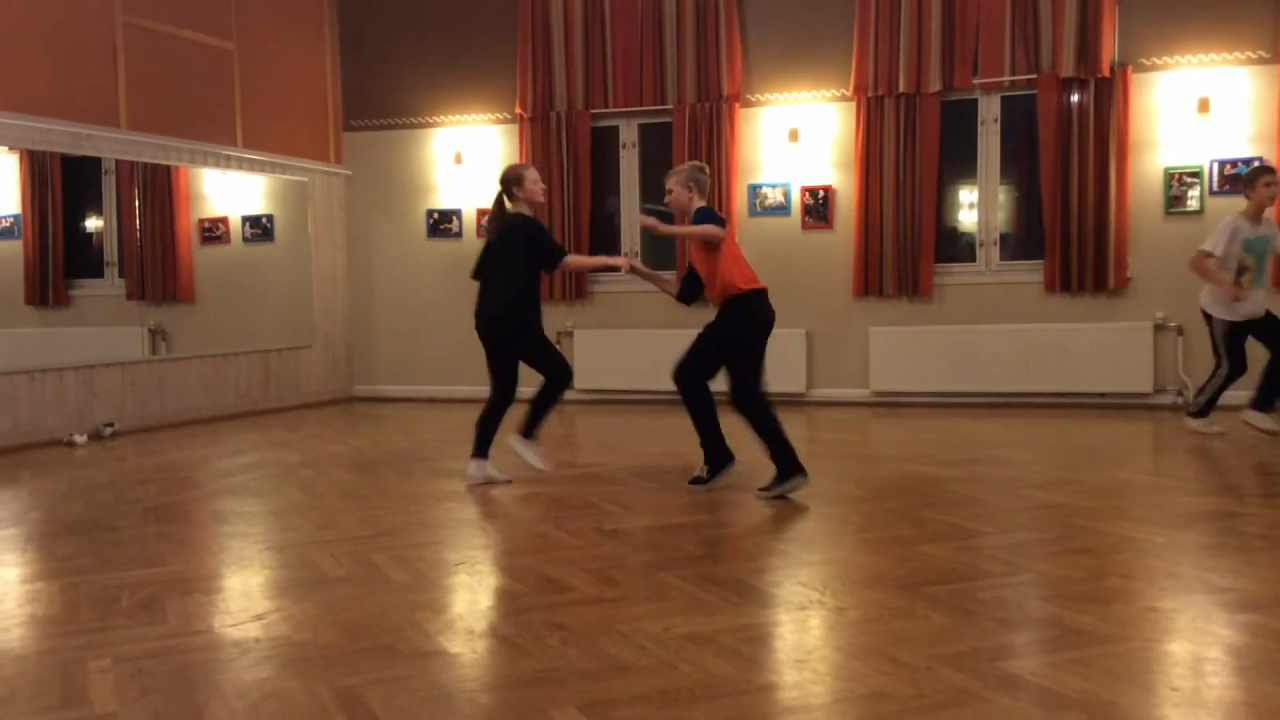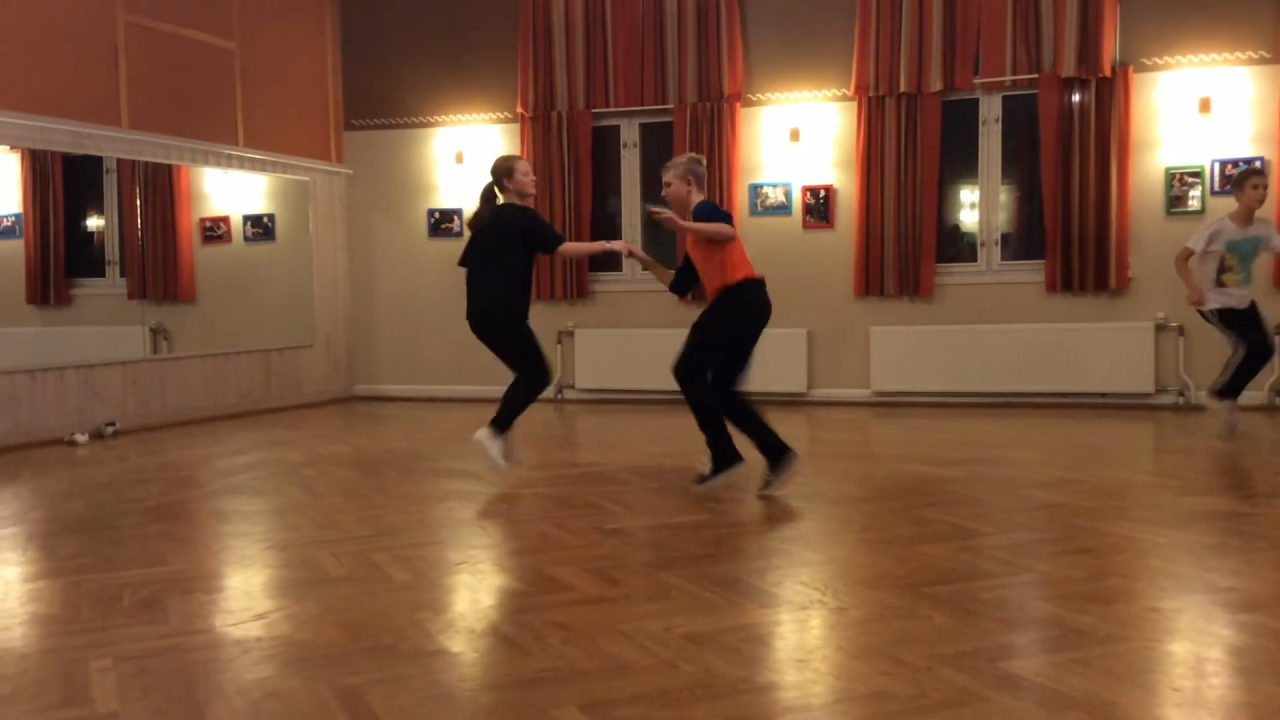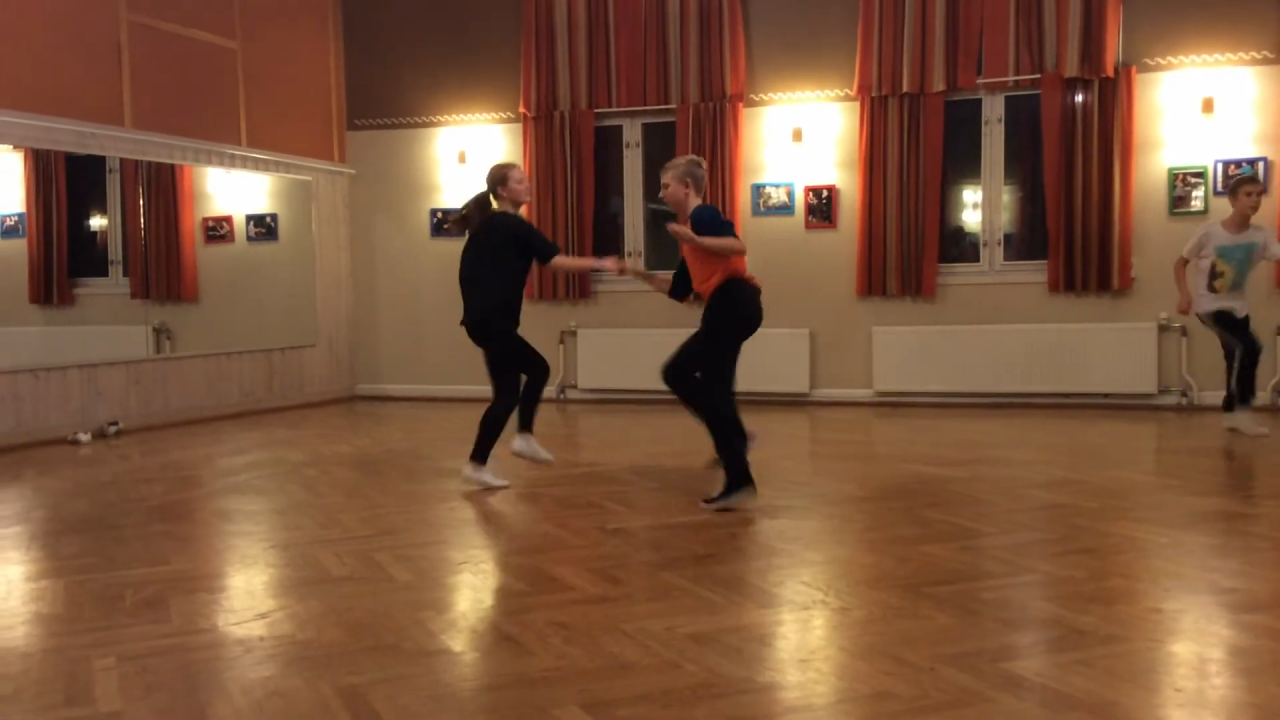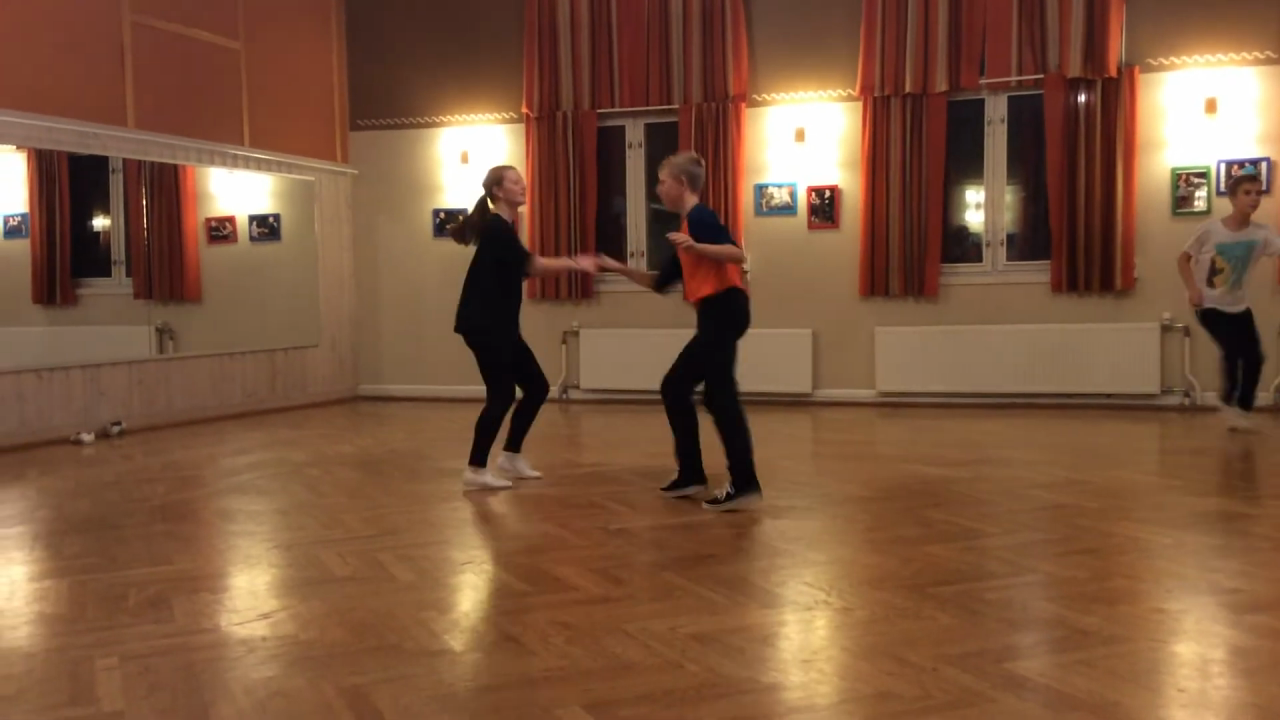
dt=0.1s
person 1, frame 1
left shoulder: (703, 217)
right shoulder: (700, 225)
left elbow: (718, 232)
right elbow: (685, 294)
left wrist: (666, 230)
right wrist: (646, 273)
left hip: (743, 308)
right hip: (751, 310)
left knee: (687, 377)
right knee: (745, 396)
left ankle: (716, 456)
right ankle: (789, 470)
person 1, frame 2
left shoulder: (704, 211)
right shoulder: (696, 231)
left elbow: (726, 231)
right elbow: (679, 284)
left wrist: (678, 224)
right wrist: (643, 260)
left hip: (741, 298)
right hip: (742, 303)
left knee: (688, 370)
right knee: (720, 387)
left ankle: (722, 455)
right ankle: (777, 454)
person 1, frame 3
left shoulder: (704, 215)
right shoulder: (690, 227)
left elbow: (736, 246)
right elbow: (678, 291)
left wrist: (694, 240)
right wrist: (640, 274)
left hip: (732, 302)
right hip: (734, 307)
left ankle: (738, 480)
person 1, frame 4
left shoulder: (700, 218)
right shoulder: (687, 225)
left elbow: (735, 253)
right elbow: (662, 284)
left wrist: (696, 248)
right wrist: (619, 269)
left hip: (723, 311)
right hip: (718, 313)
left knee: (719, 395)
right knee: (675, 388)
left ankle: (743, 484)
right ankle: (689, 475)
person 2, frame 1
left shoulder: (504, 227)
right shoulder: (527, 226)
left elbow: (481, 273)
right elbow: (563, 261)
right wrist: (610, 261)
left hip: (491, 320)
right hip: (512, 321)
left knee: (503, 392)
right knee: (560, 374)
left ankle: (479, 463)
right ankle: (525, 438)
person 2, frame 2
left shoulder: (488, 219)
right shoulder: (523, 216)
left elbow: (467, 261)
right elbow: (561, 247)
right wrist: (608, 245)
left hip: (483, 310)
right hip: (502, 311)
left knee: (529, 370)
right knee: (537, 374)
left ankle: (497, 433)
right ankle: (495, 431)
person 2, frame 3
left shoulder: (483, 225)
right shoulder: (515, 226)
left elbow: (468, 270)
right elbow: (553, 261)
right wrist: (599, 264)
left hip: (482, 318)
right hip: (493, 320)
left knee: (538, 368)
right knee: (507, 391)
left ankle: (524, 437)
right ankle: (477, 466)
person 2, frame 4
left shoulder: (503, 227)
right shoulder: (496, 226)
right elbow: (529, 263)
right wrist: (573, 264)
left hip: (502, 324)
right hip: (482, 324)
left knee: (537, 387)
right knee: (502, 394)
left ankle: (510, 456)
right ankle: (476, 470)
person 3, frame 1
right shoulder: (1232, 225)
right elbow: (1196, 261)
right wrist: (1225, 285)
left hip: (1253, 308)
right hip: (1221, 309)
right knee: (1231, 368)
right ankle: (1195, 415)
person 3, frame 2
right shoulder: (1217, 226)
right elbow: (1181, 257)
right wrist: (1193, 287)
left hip: (1242, 300)
right hip: (1213, 302)
right knee: (1251, 345)
left ankle: (1227, 399)
right ankle: (1220, 396)
person 3, frame 3
right shoulder: (1209, 232)
right elbow: (1180, 263)
right wrist: (1184, 294)
left hip: (1237, 308)
right hip: (1208, 306)
left knee: (1239, 358)
right knee: (1248, 347)
left ankle: (1233, 412)
right ankle: (1242, 410)
person 3, frame 4
right shoulder: (1210, 229)
right elbow: (1183, 258)
right wrist: (1193, 288)
left hip: (1237, 304)
right hip: (1208, 304)
left knee: (1253, 356)
right knee: (1235, 350)
left ankle: (1241, 407)
right ankle: (1231, 403)
